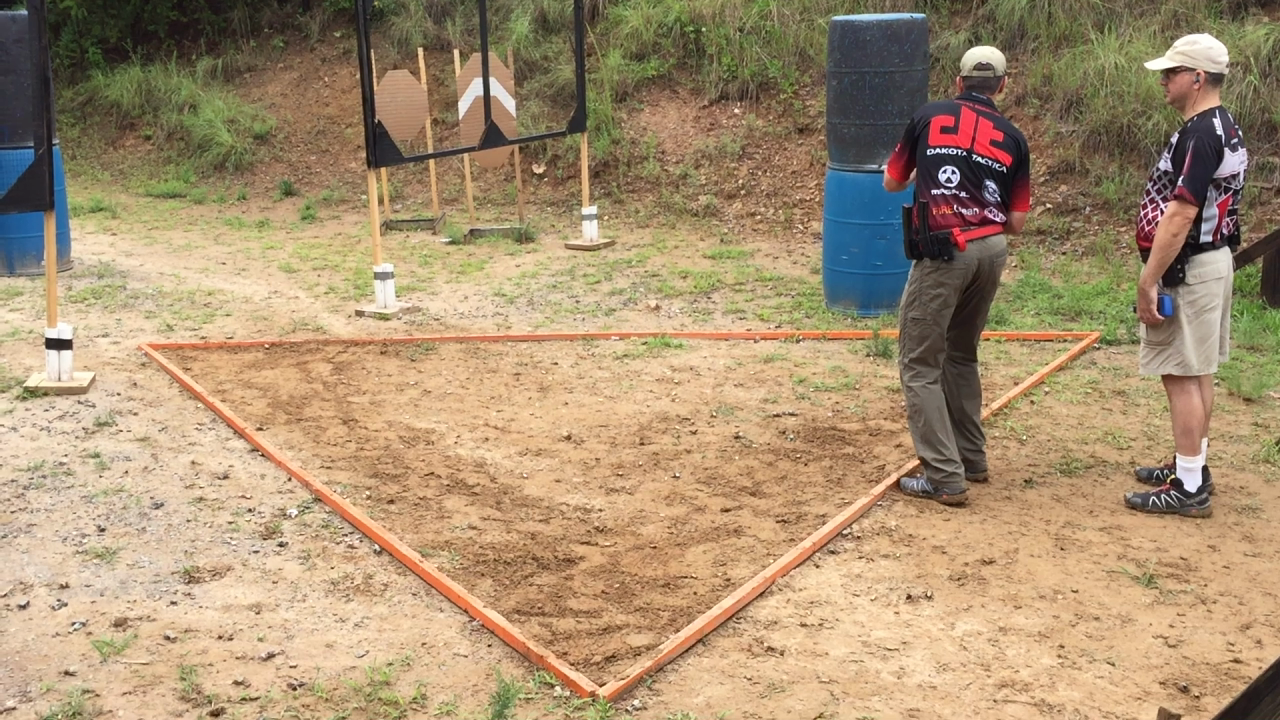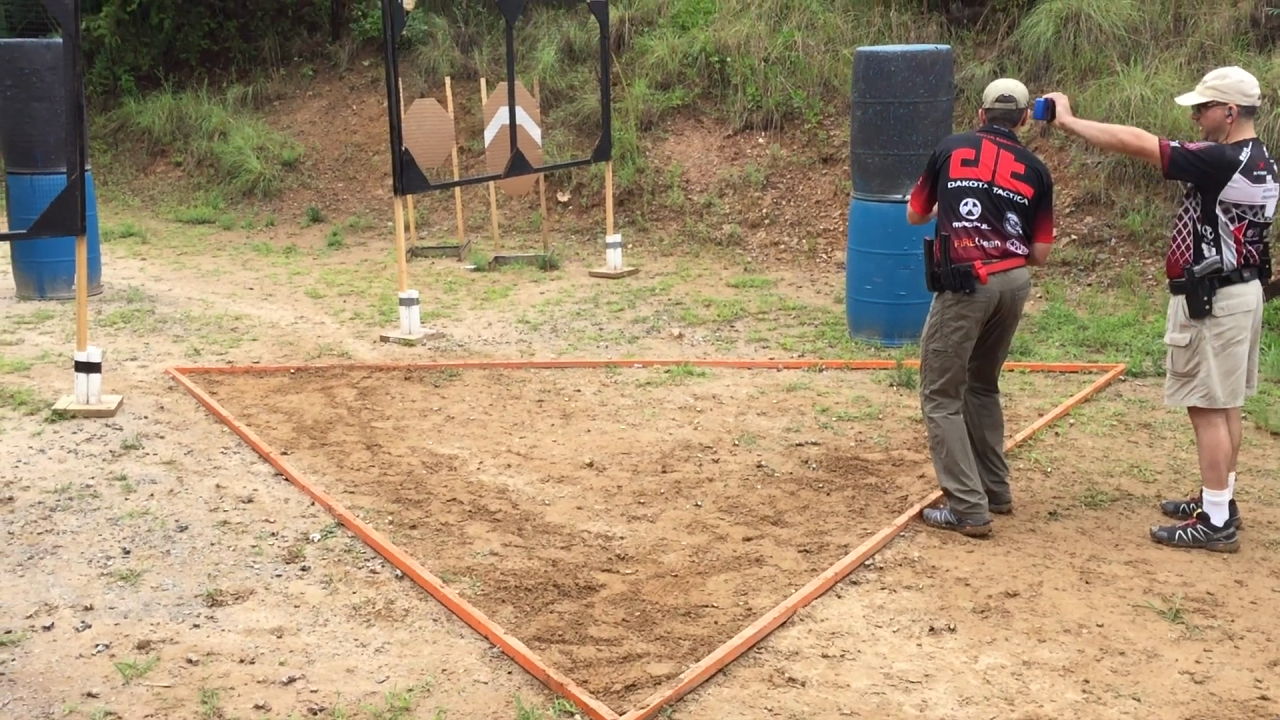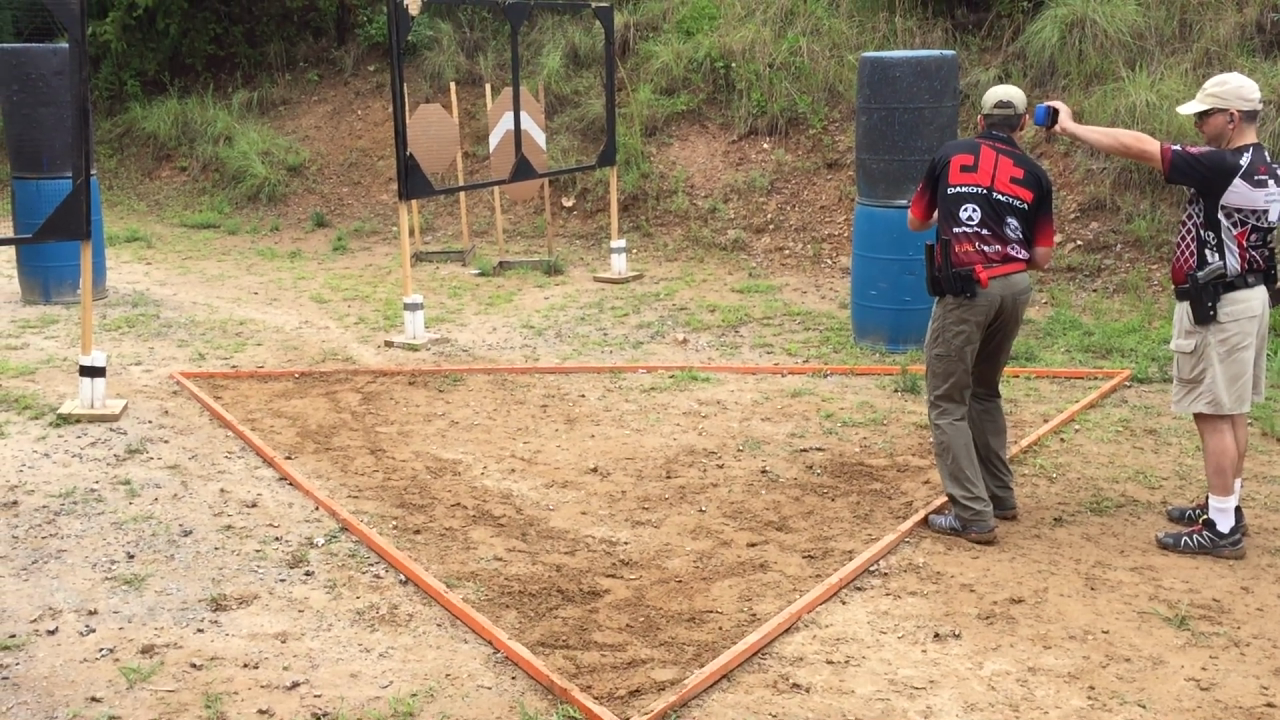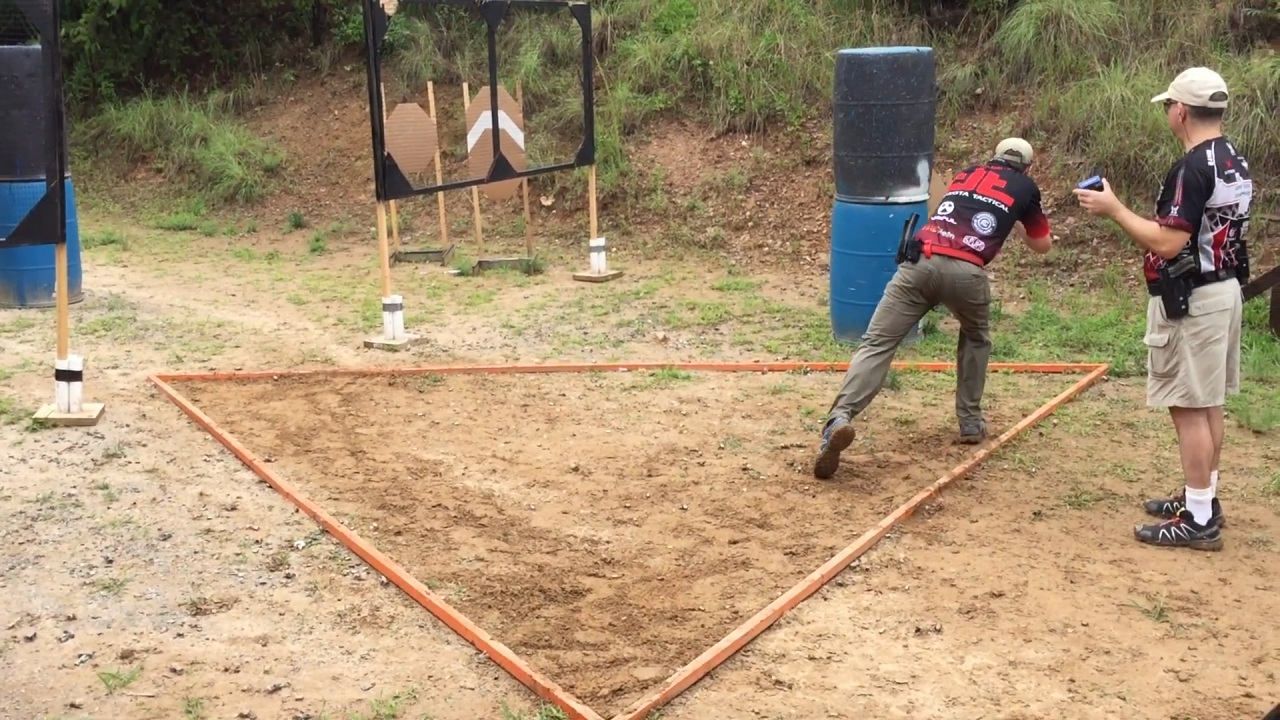
dt=1s
person 1, frame 1
left shoulder: (1200, 134)
right shoulder: (1222, 128)
left elbow: (1180, 215)
left wrist: (1149, 281)
left hip: (1186, 268)
right hip: (1210, 260)
left knee: (1182, 375)
right knee: (1198, 372)
left ankle: (1188, 488)
right ankle: (1190, 467)
person 1, frame 2
left shoulder: (1224, 162)
left elbow: (1137, 144)
left wrist: (1070, 122)
left hip: (1212, 300)
right hip: (1239, 291)
left knee: (1208, 408)
right knee: (1225, 405)
left ankle: (1215, 522)
right ankle: (1219, 501)
person 1, frame 3
left shoulder: (1224, 167)
left elbow: (1137, 146)
left wrist: (1071, 128)
left hip: (1217, 306)
left knee: (1214, 415)
right knee: (1232, 410)
left ankle: (1220, 529)
right ankle: (1224, 507)
person 1, frame 4
left shoulder: (1192, 169)
right shoulder: (1235, 163)
left elbow: (1167, 243)
left wrist: (1113, 209)
left hip: (1190, 300)
right hip: (1222, 290)
left knee: (1189, 407)
right knee: (1208, 403)
left ankle: (1198, 519)
right ankle: (1202, 498)
person 2, frame 1
left shoulder: (928, 116)
right shoulder: (1013, 137)
left elbow: (892, 182)
right elbow: (1016, 221)
left hip: (944, 253)
right hip: (992, 251)
left knee: (920, 363)
right knee: (960, 354)
left ankle: (944, 477)
right ankle: (971, 458)
person 2, frame 2
left shoulder: (950, 149)
right shoulder: (1035, 170)
left elbow: (915, 215)
right elbow: (1039, 253)
left hip: (967, 285)
right hip: (1014, 284)
left knee: (941, 394)
right knee: (982, 385)
left ankle: (967, 508)
right ankle: (995, 489)
person 2, frame 3
left shoulder: (950, 155)
right shoulder: (1034, 174)
left elbow: (916, 222)
right elbow: (1042, 258)
left hip: (965, 291)
right hip: (1015, 288)
left knee: (949, 404)
right knee: (984, 393)
left ankle: (973, 516)
right ankle: (1000, 497)
person 2, frame 4
left shoulder: (965, 174)
right shoulder: (1024, 187)
right elbow: (1042, 245)
left hip: (919, 262)
right hip: (965, 270)
left knee: (875, 346)
right knee: (976, 338)
left ankle: (840, 417)
right ankle: (970, 422)
